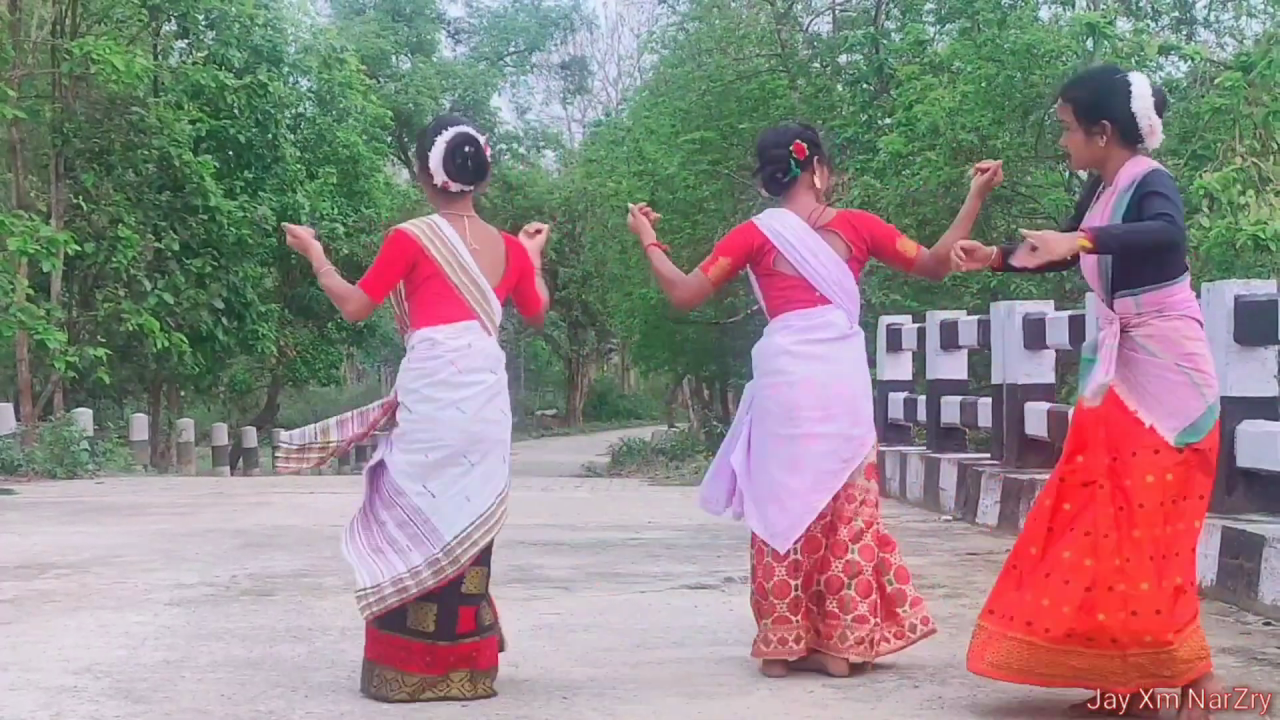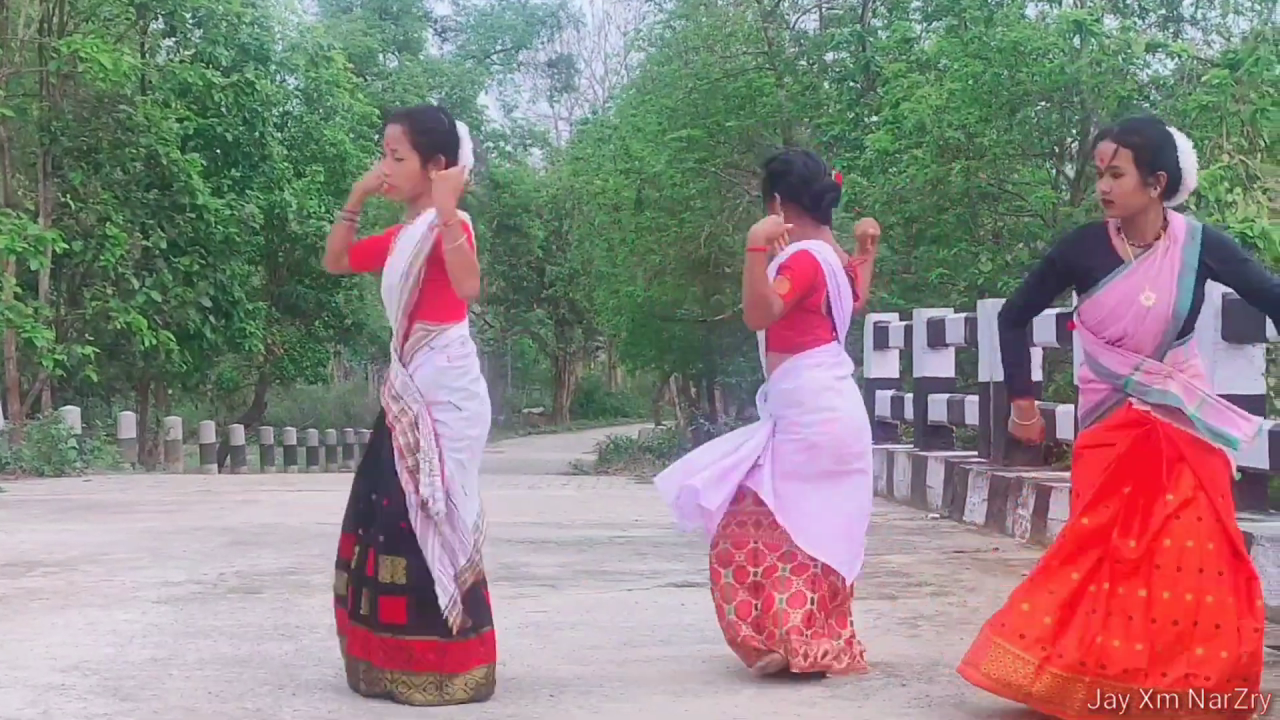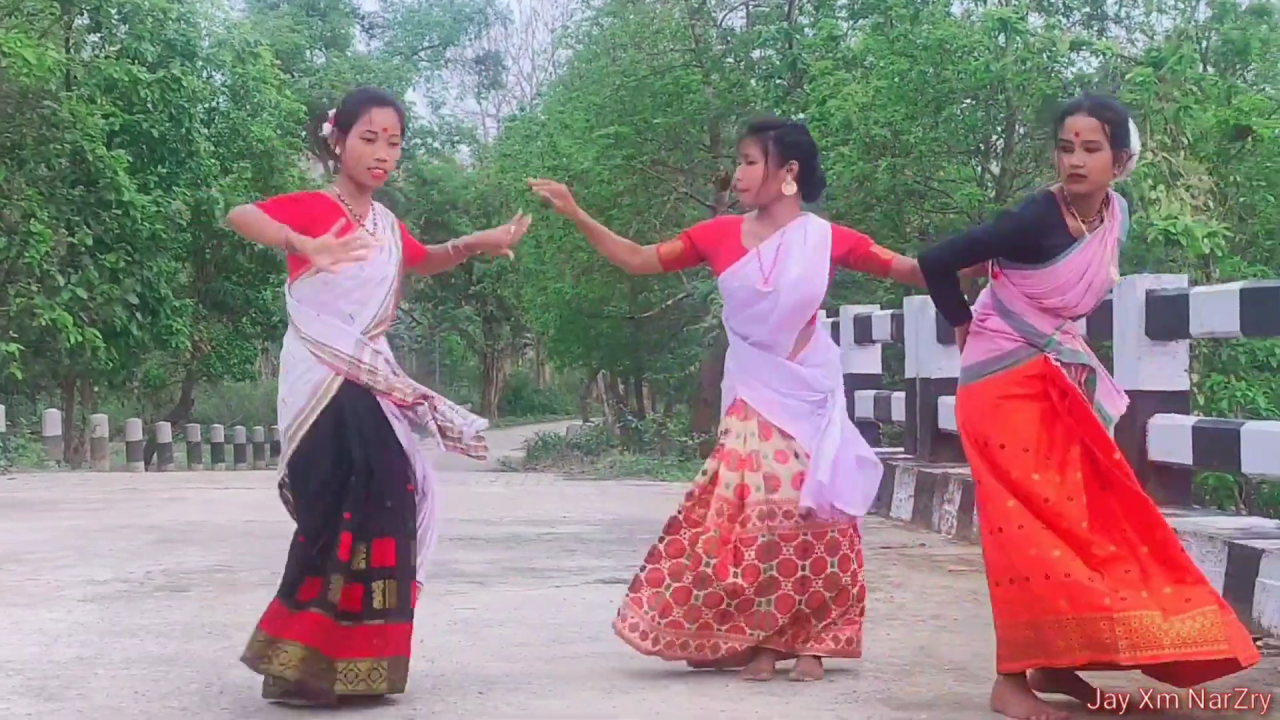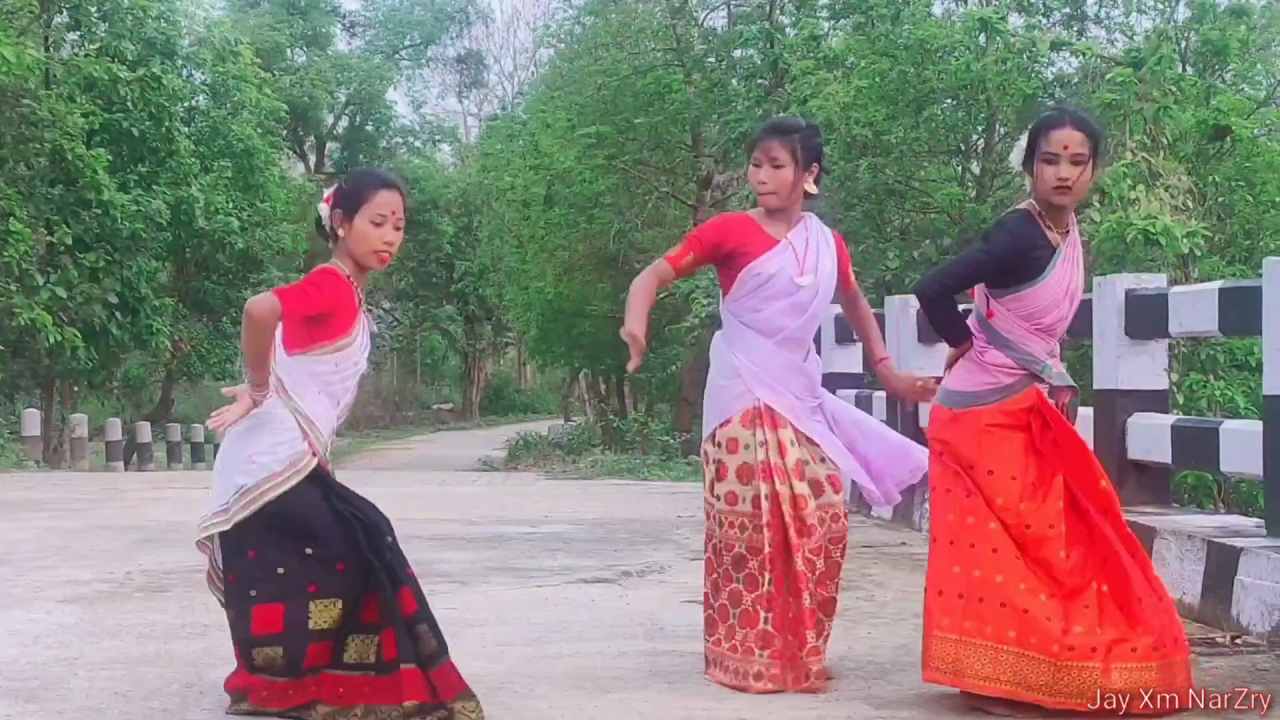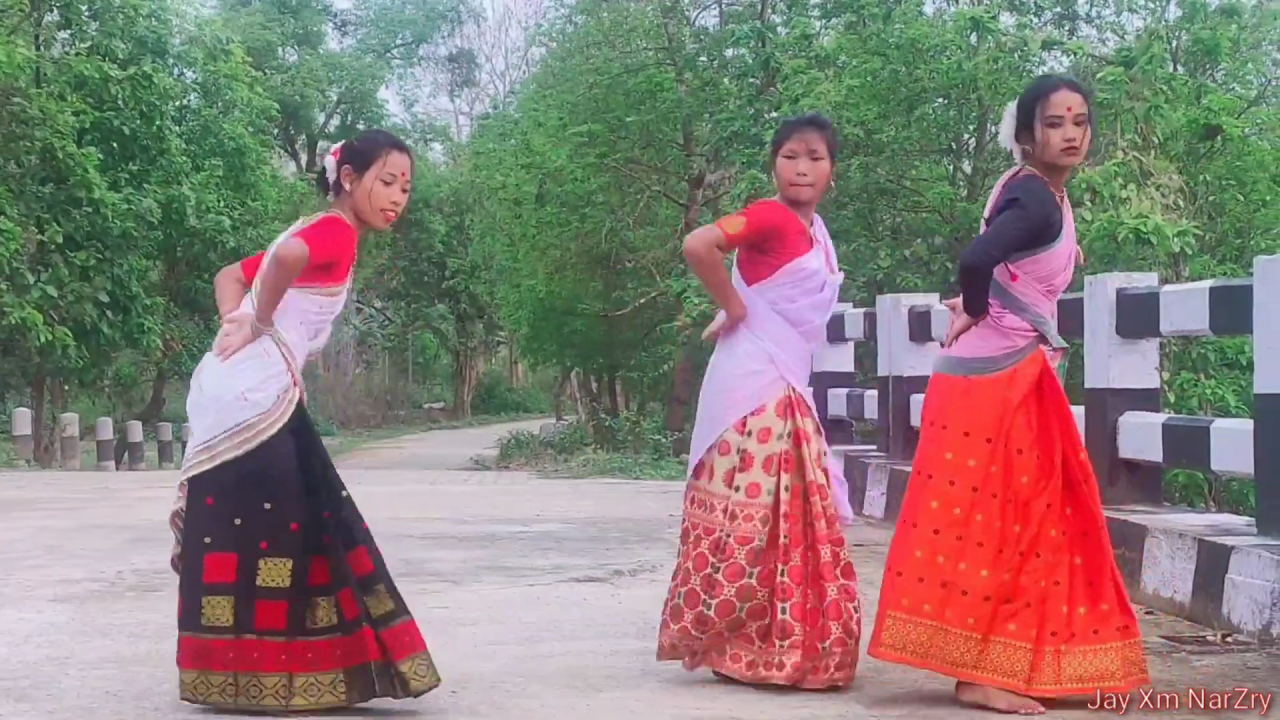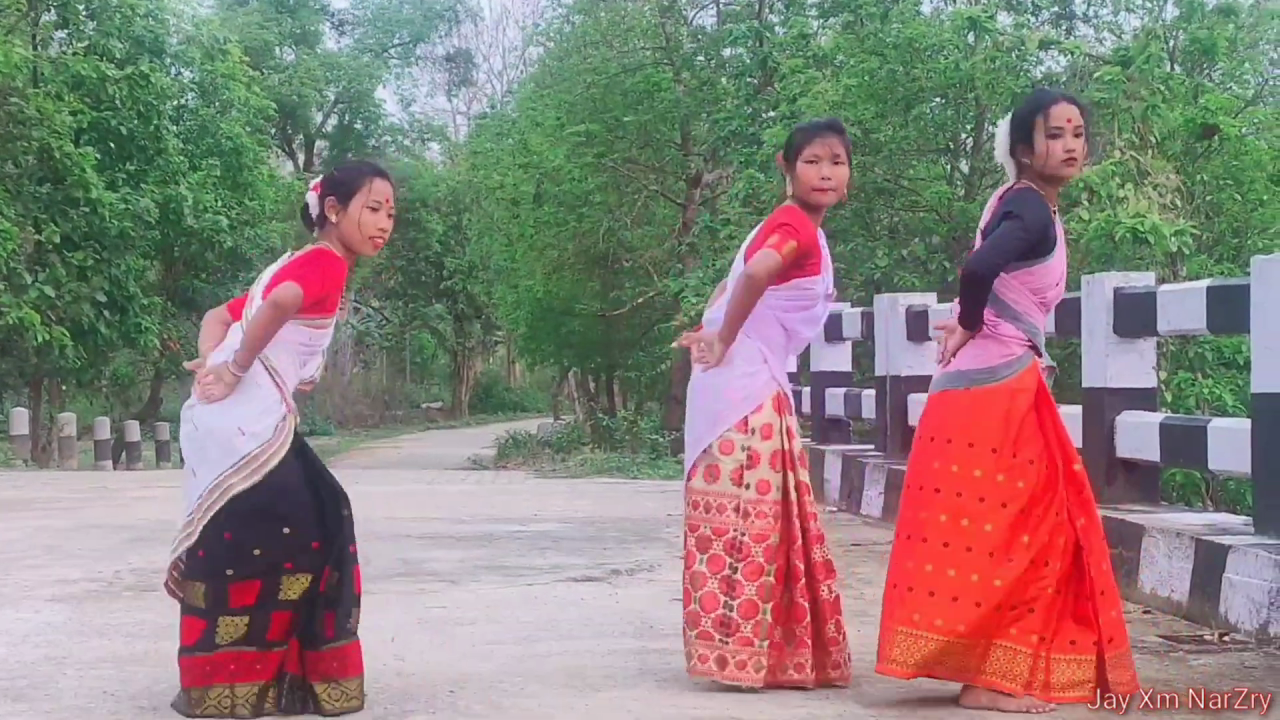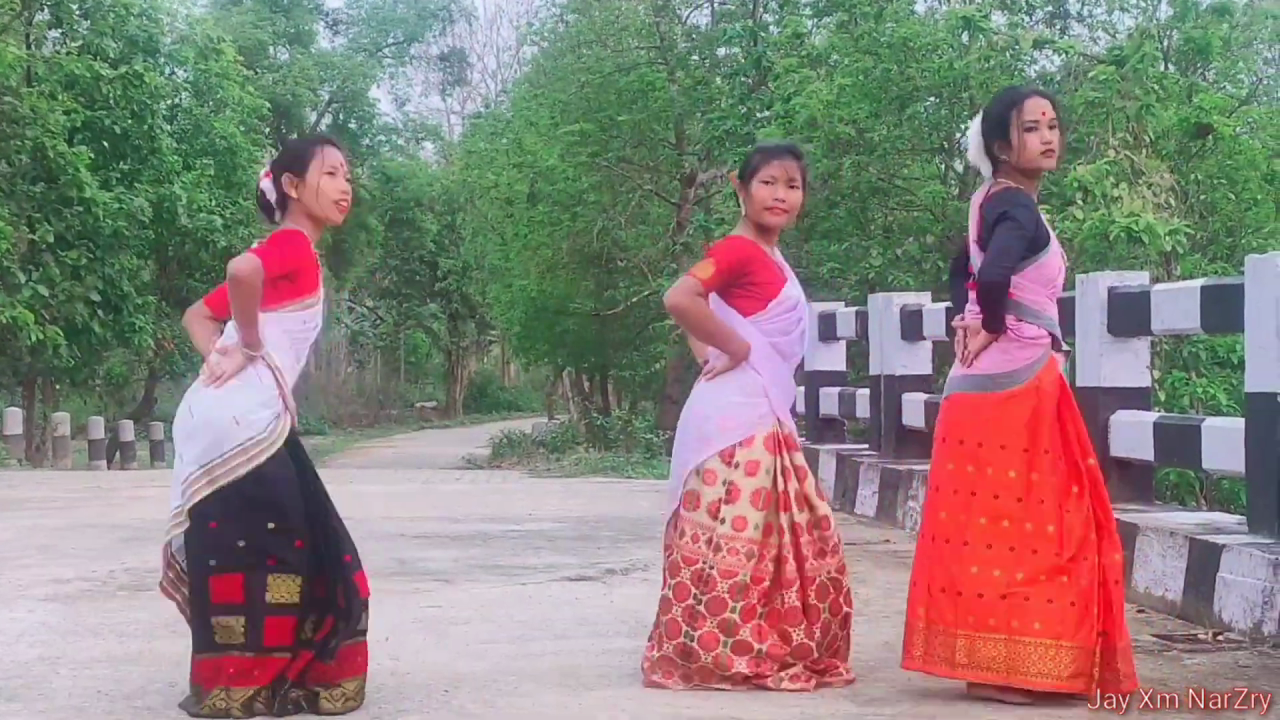
dt=0.3s
person 1, frame 1
left shoulder: (1149, 184)
right shoulder: (1106, 189)
left elbow: (1163, 232)
right elbow: (1047, 252)
left wrist: (1074, 242)
right wrist: (997, 256)
left hip: (1164, 379)
right hip: (1127, 375)
left knee: (1135, 532)
right knee: (1103, 522)
person 1, frame 2
left shoulder: (1200, 243)
right shoulder: (1083, 247)
right elbow: (1015, 316)
right wrist: (1022, 401)
left hip: (1185, 424)
right hip: (1110, 426)
left knee: (1199, 564)
right knee: (1106, 556)
person 1, frame 3
left shoulder: (1117, 213)
right shoulder: (1036, 217)
right elbow: (936, 261)
right wrist: (965, 324)
left hip: (1061, 381)
right hip: (1005, 383)
left knee: (1088, 512)
right knee: (1032, 525)
left ankle: (1050, 662)
person 1, frame 4
left shoulder: (1068, 229)
right shoulder: (1019, 234)
right elbow: (931, 293)
right wrist: (965, 348)
left hip: (1035, 405)
right hip: (989, 408)
left knee: (1062, 535)
right knee: (1003, 543)
person 1, frame 5
left shoulder: (1031, 191)
right shoulder: (1038, 199)
left elbow: (988, 262)
right elbow: (978, 259)
left wrist: (974, 311)
right wrist: (975, 314)
left hip: (1017, 375)
right hip: (996, 377)
left knee: (1034, 516)
right knee: (990, 520)
left ankle: (1007, 664)
right ankle: (979, 673)
person 1, frame 6
left shoulder: (1020, 204)
right shoulder: (1031, 209)
left elbow: (978, 269)
right elbow: (980, 268)
left wrist: (966, 324)
right wrist: (971, 328)
left hip: (1008, 387)
right hip: (996, 387)
left knee: (1035, 529)
right knee: (997, 533)
left ankle: (999, 668)
right ankle: (982, 677)
person 1, frame 7
left shoulder: (995, 201)
right shoulder: (1018, 206)
left elbow: (966, 273)
right elbow: (996, 274)
right wrist: (993, 330)
left hip: (1000, 383)
right hip: (1014, 383)
left knee: (1010, 522)
right knee: (1020, 524)
left ankle: (1004, 665)
right ankle: (993, 671)
person 2, frame 1
left shoulder: (410, 238)
right shoulder: (506, 245)
left elbow: (352, 307)
right elbow: (537, 314)
left wrist: (312, 251)
right wrist: (535, 253)
left hip: (435, 399)
right hip: (485, 397)
left knee: (407, 521)
right knee: (452, 525)
left ankle: (416, 666)
right ankle: (460, 663)
person 2, frame 2
left shoulder: (451, 226)
right shoulder: (403, 233)
left elbow: (466, 289)
right elbow: (336, 261)
left wrist: (444, 208)
right wrist: (357, 195)
left hip: (441, 394)
right hip: (411, 394)
left knee: (429, 520)
right knee: (382, 515)
left ankle: (441, 669)
right ankle: (411, 660)
person 2, frame 3
left shoulder: (384, 221)
right shoulder: (314, 206)
left elbow: (422, 258)
right elbow: (241, 217)
left wrist: (484, 242)
right wrist: (306, 246)
left hip: (367, 386)
right hip: (321, 386)
left knee: (382, 513)
right knee: (336, 516)
left ankle: (356, 662)
right ankle: (308, 657)
person 2, frame 4
left shoulder: (346, 292)
right shoulder: (329, 283)
right elbow: (259, 307)
left wrist: (254, 393)
right wrist: (256, 390)
left hip: (295, 458)
right hip: (275, 461)
person 2, frame 5
left shoulder: (314, 231)
right shoulder: (339, 231)
left elbow: (231, 276)
right elbow: (293, 260)
left wrist: (233, 328)
right wrist: (256, 325)
left hip: (241, 389)
right hip: (254, 394)
left knee: (293, 521)
right knee: (267, 527)
right ankle: (257, 677)
person 2, frame 6
left shoulder: (297, 264)
right shoulder: (327, 263)
left elbow: (219, 316)
right elbow: (283, 300)
left wrist: (213, 369)
right wrist: (236, 369)
left hip: (226, 420)
right hip: (250, 424)
left knee: (281, 545)
right knee: (289, 548)
person 2, frame 7
left shoulder: (279, 256)
right shoulder: (293, 243)
left elbow: (197, 315)
right elbow: (241, 272)
left wrist: (221, 359)
right wrist: (246, 349)
left hip: (234, 420)
right hip: (245, 422)
left knee: (273, 547)
right knee: (270, 550)
person 3, frame 1
left shoulder: (755, 234)
right shoulder: (855, 226)
left elbow: (685, 296)
right elbow: (935, 263)
left wrist: (648, 240)
right wrist: (976, 197)
left hip: (783, 380)
right hip: (843, 382)
left knee: (781, 513)
right knee: (846, 513)
left ankle: (783, 644)
right ankle: (846, 642)
person 3, frame 2
left shoulder: (802, 259)
right shoulder: (835, 259)
left elbow: (761, 313)
right elbow: (852, 301)
left wrist: (758, 251)
right wrist: (866, 252)
left hip: (805, 416)
right hip: (829, 414)
left knee: (750, 533)
right knee: (807, 536)
left ankle: (790, 645)
right ankle: (817, 646)
person 3, frame 3
left shoulder: (829, 238)
right shoulder: (718, 235)
left elbow: (906, 269)
right elbow: (640, 259)
right wrist: (577, 215)
left hip: (812, 392)
right hip: (752, 393)
left knee: (818, 516)
right knee: (735, 510)
left ankle: (804, 639)
right ankle: (743, 638)
person 3, frame 4
left shoulder: (828, 242)
right shoulder: (729, 230)
left elbow: (855, 305)
right elbow: (655, 274)
left wrist: (888, 372)
right wrist: (635, 319)
left hip: (800, 394)
right hip: (747, 395)
left knee: (821, 519)
right knee: (758, 526)
left ankle: (798, 654)
right ankle: (754, 658)
person 3, frame 5
left shoulder: (811, 229)
right shoulder: (772, 215)
right elbow: (698, 245)
right wrist: (732, 306)
left hip: (784, 389)
right hip: (752, 386)
left knee: (805, 517)
right knee: (743, 516)
left ankle: (792, 649)
right ankle: (718, 645)
person 3, frame 6
left shoulder: (802, 229)
right shoulder: (793, 225)
left elbow: (735, 283)
right elbow: (756, 271)
left wrist: (713, 331)
right wrist: (725, 336)
left hip: (761, 388)
right hip: (743, 387)
left knee: (781, 519)
right knee: (746, 521)
left ankle: (787, 651)
right ankle: (740, 652)
person 3, frame 7
left shoulder: (767, 258)
right shoulder: (737, 249)
left elbow: (706, 317)
right elbow: (678, 298)
left wrist: (713, 355)
right wrist: (734, 349)
left hip: (765, 420)
right hip: (735, 421)
left knee: (805, 539)
right knee: (728, 543)
left ankle: (780, 658)
right ankle: (708, 664)
